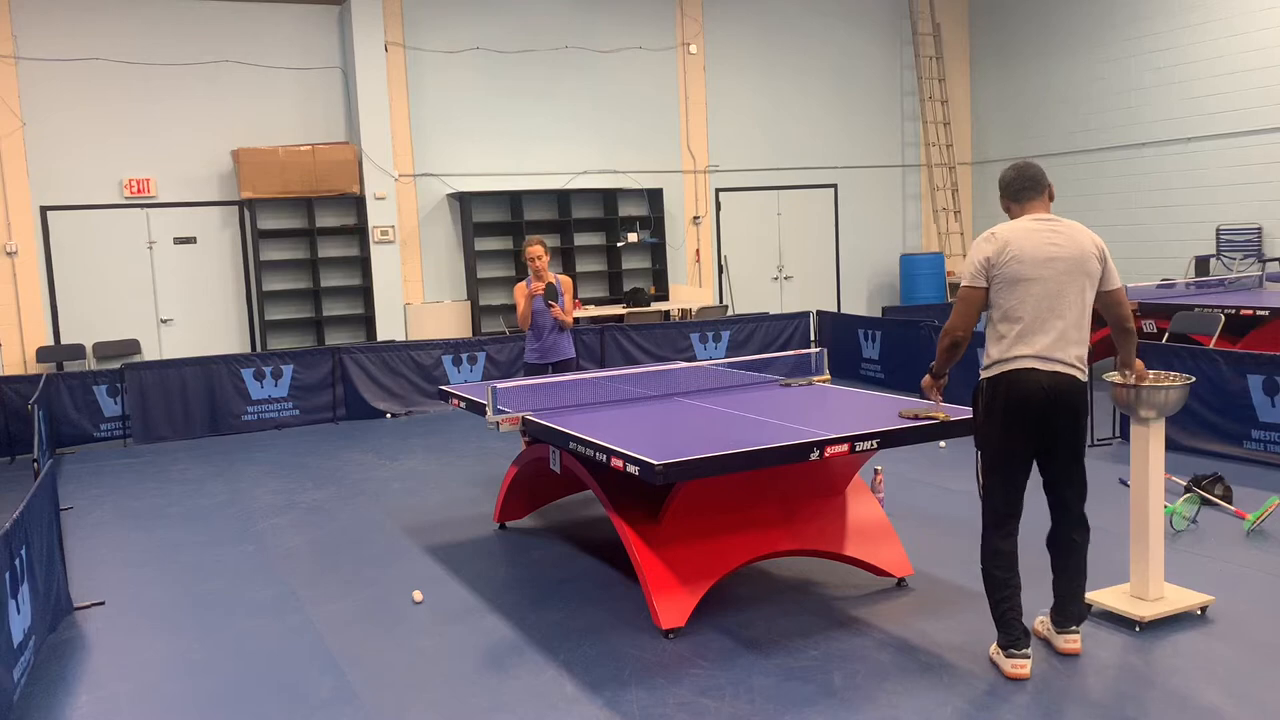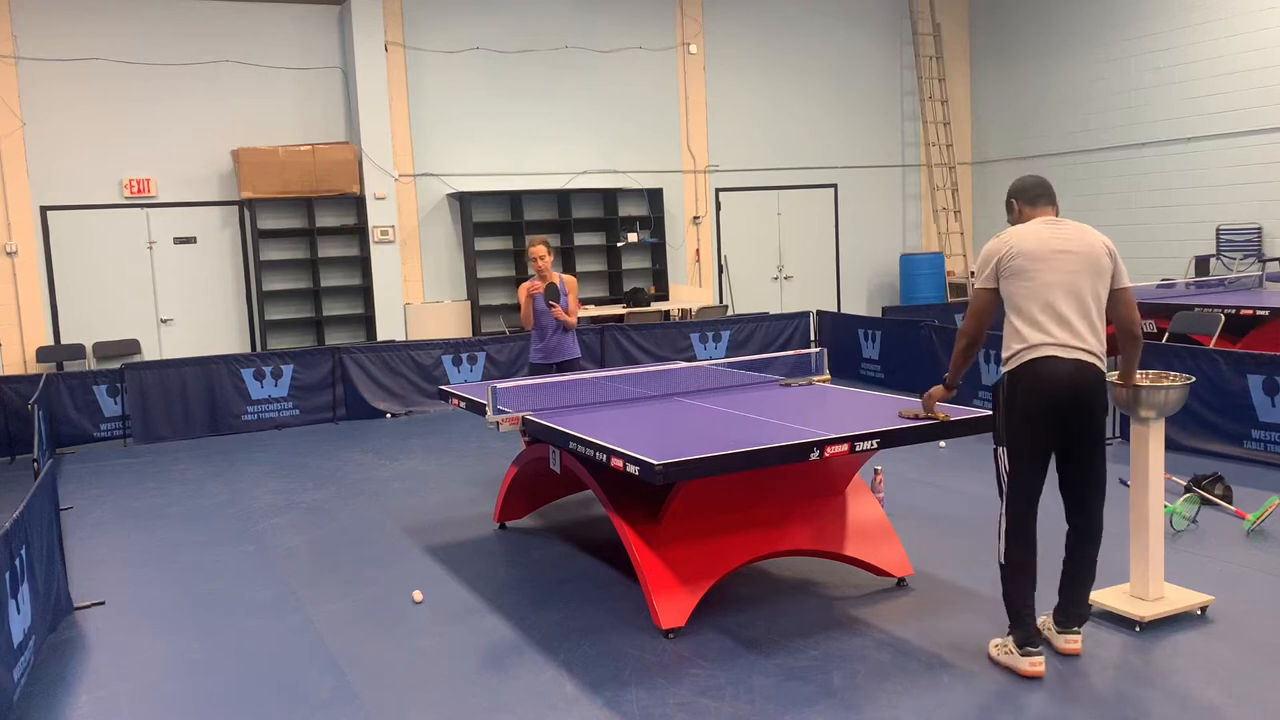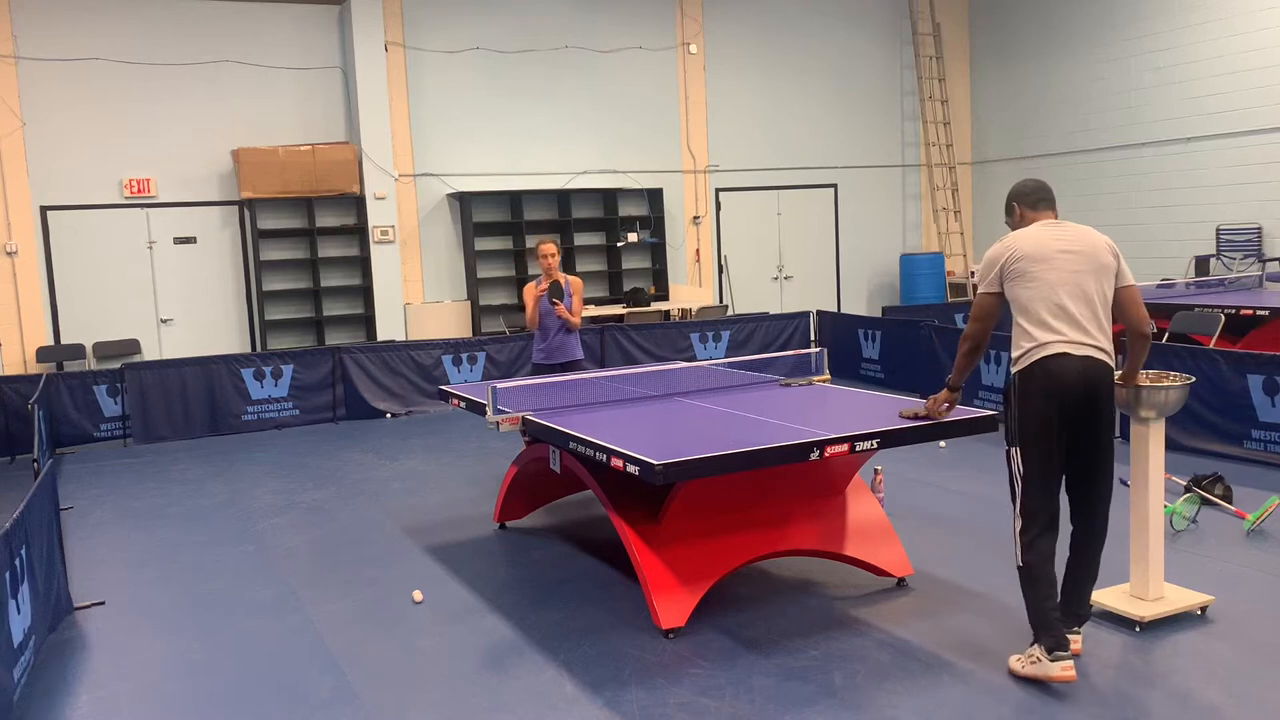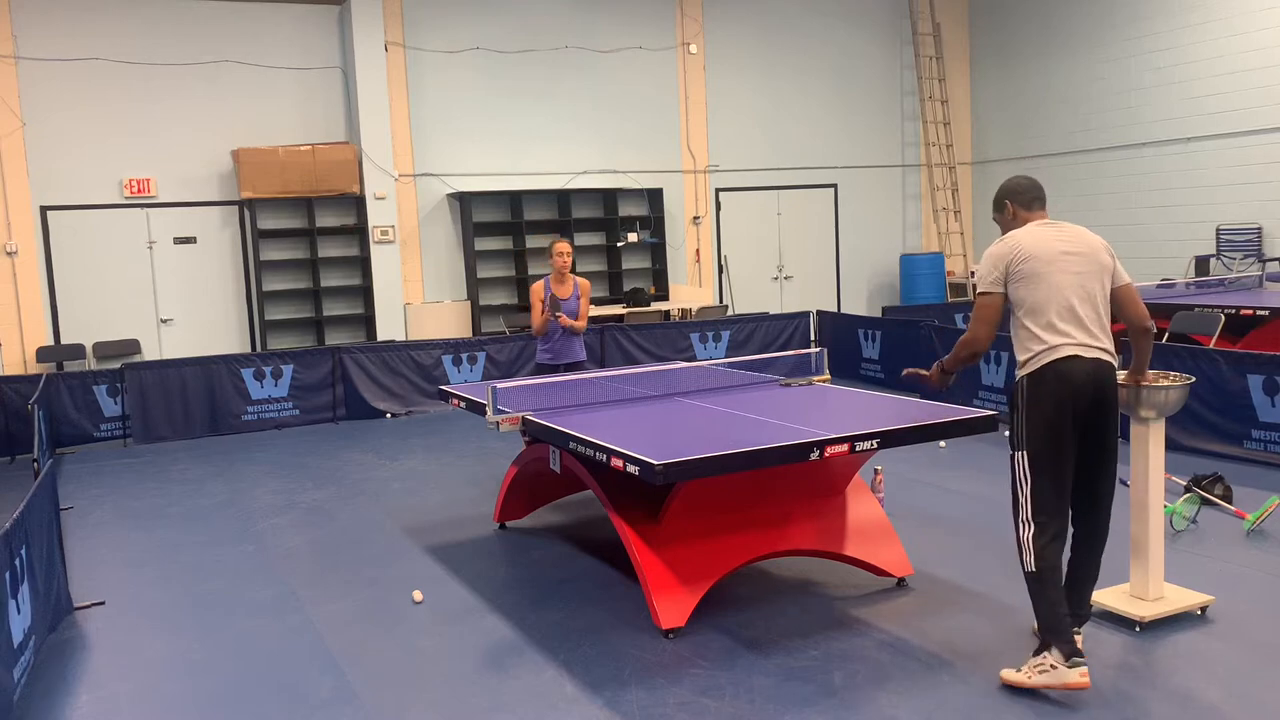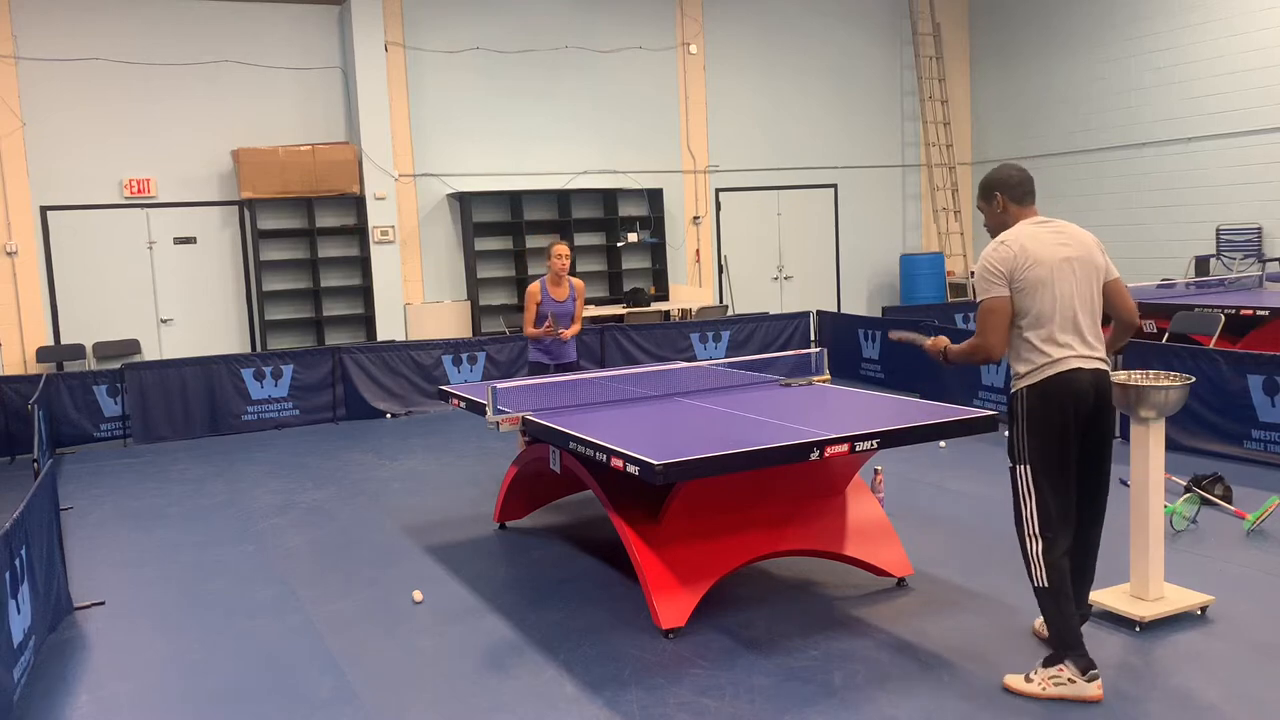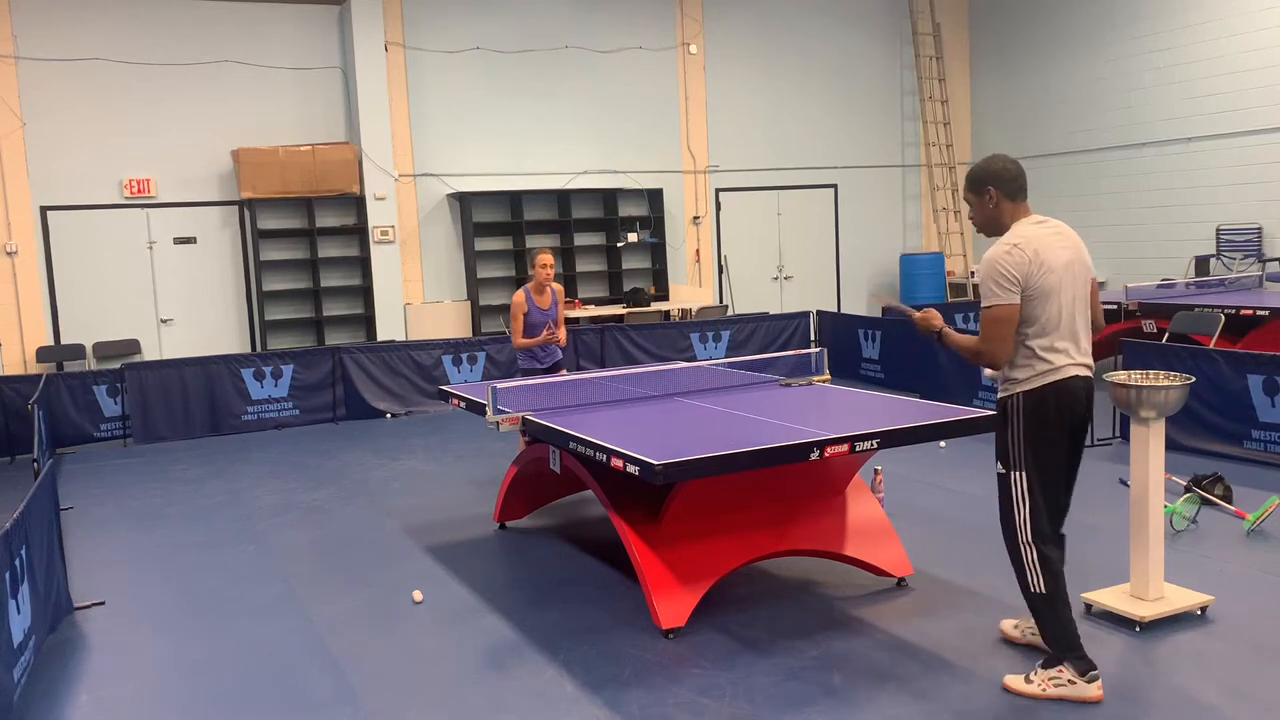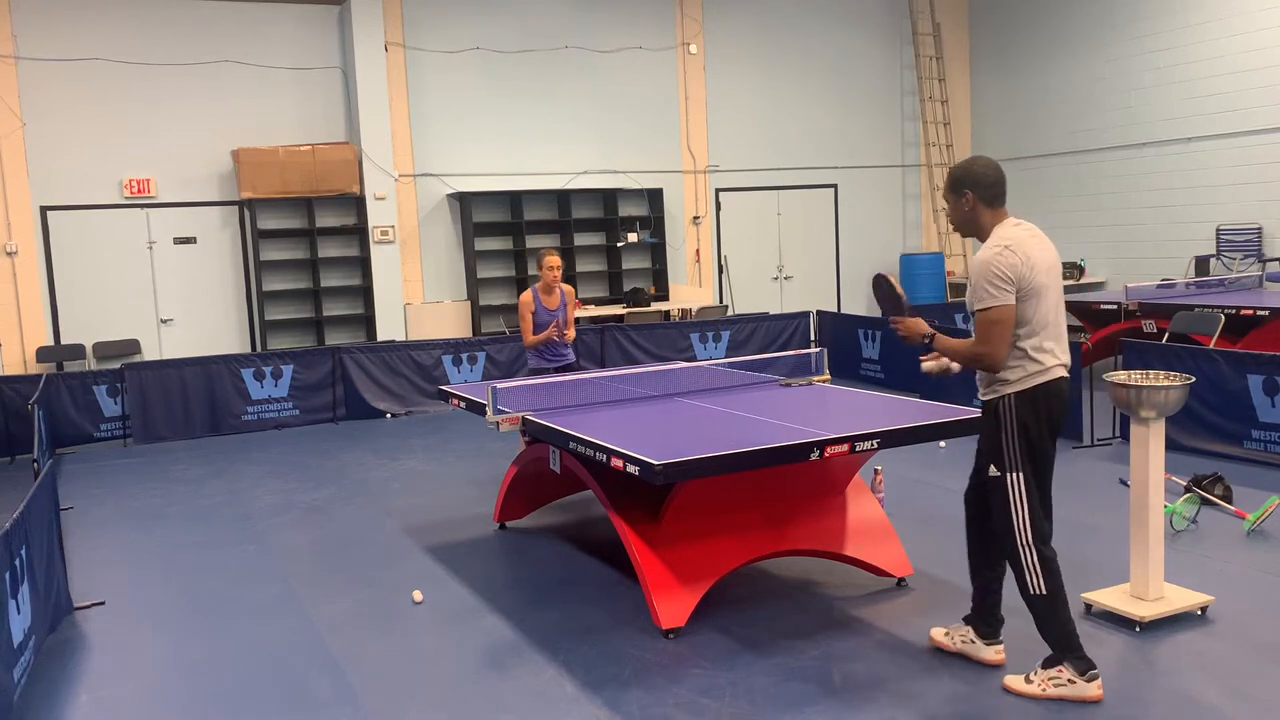
dt=0.3s
person 1, frame 1
left shoulder: (993, 243)
right shoulder: (1089, 242)
left elbow: (959, 330)
right elbow: (1122, 322)
left wrist: (936, 373)
right wrist: (1129, 362)
left hip: (1008, 387)
right hip: (1068, 387)
left knee: (1001, 521)
right knee: (1069, 511)
left ankle: (1013, 646)
right ankle: (1066, 624)
person 1, frame 2
left shoulder: (1003, 245)
right shoulder: (1100, 243)
left elbow: (972, 333)
right elbow: (1132, 330)
left wrist: (948, 384)
right wrist: (1127, 373)
left hip: (1030, 378)
right hip: (1087, 378)
left knee: (1018, 513)
right knee: (1085, 510)
left ankle: (1025, 643)
right ankle: (1069, 623)
person 1, frame 3
left shoulder: (1006, 249)
right shoulder: (1102, 244)
left elbow: (976, 337)
right elbow: (1141, 328)
left wrist: (952, 388)
right wrist: (1130, 374)
left hip: (1040, 378)
right hip: (1096, 376)
left knee: (1035, 517)
right knee: (1091, 510)
left ankle: (1051, 648)
right ankle: (1072, 623)
person 1, frame 4
left shoulder: (1005, 250)
right shoulder: (1095, 243)
left elbow: (979, 341)
right elbow: (1142, 324)
left wrist: (944, 369)
right wrist: (1139, 370)
left hip: (1047, 381)
right hip: (1101, 377)
left knee: (1040, 519)
right knee: (1091, 513)
left ankle: (1061, 654)
right ankle: (1068, 620)
person 1, frame 5
left shoulder: (1000, 253)
right shoulder: (1085, 240)
left elbow: (989, 349)
right elbow: (1128, 319)
left wrist: (945, 352)
left hip: (1044, 393)
right hip: (1096, 384)
left knee: (1042, 528)
right knee: (1085, 515)
left ankle: (1074, 666)
right ankle: (1067, 618)
person 1, frame 6
left shoulder: (1004, 257)
right shoulder: (1068, 236)
left elbow: (994, 355)
right elbow: (1093, 322)
left wrist: (941, 331)
left hip: (1034, 400)
right hip: (1077, 386)
left knee: (1029, 529)
right knee: (1046, 520)
left ankle: (1073, 667)
right ankle: (1048, 620)
person 1, frame 7
left shoulder: (993, 258)
right shoulder: (1032, 237)
left elbow: (991, 357)
left wrist: (930, 338)
right wrist: (955, 350)
left hip: (1019, 401)
right hip: (1046, 388)
left knee: (1024, 534)
right knee: (984, 507)
left ankle: (1074, 667)
right ankle: (982, 629)
